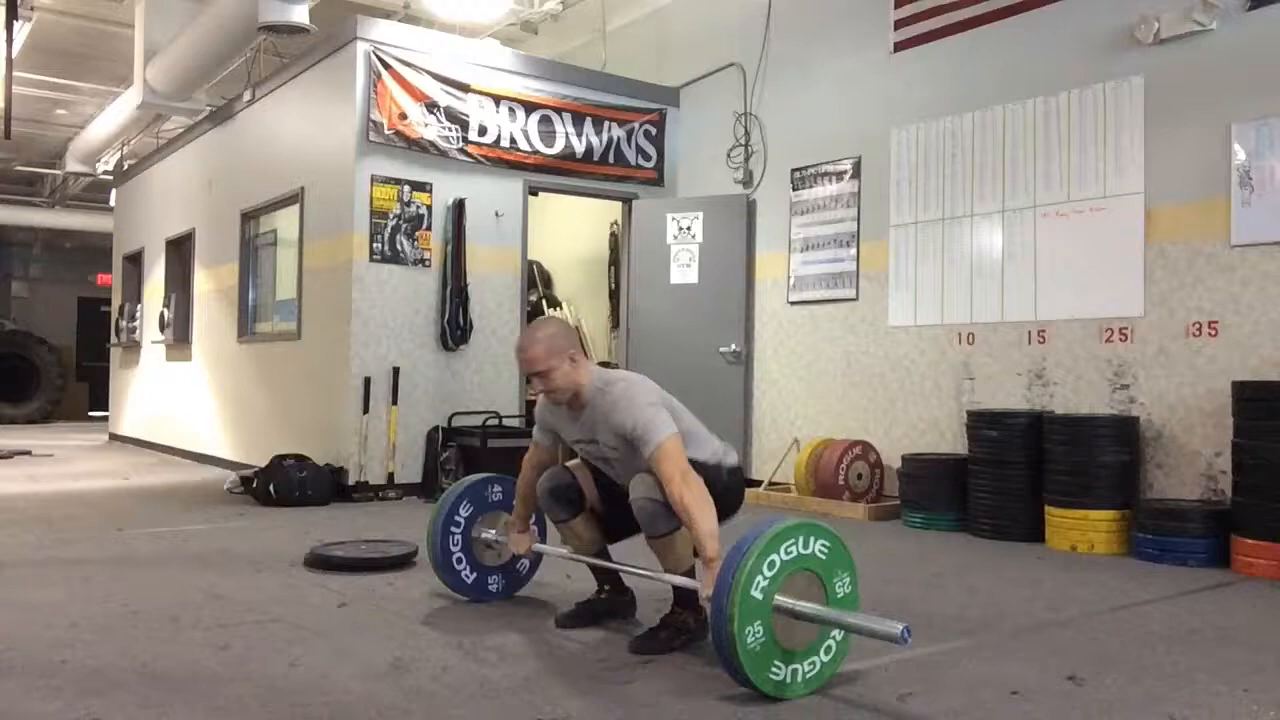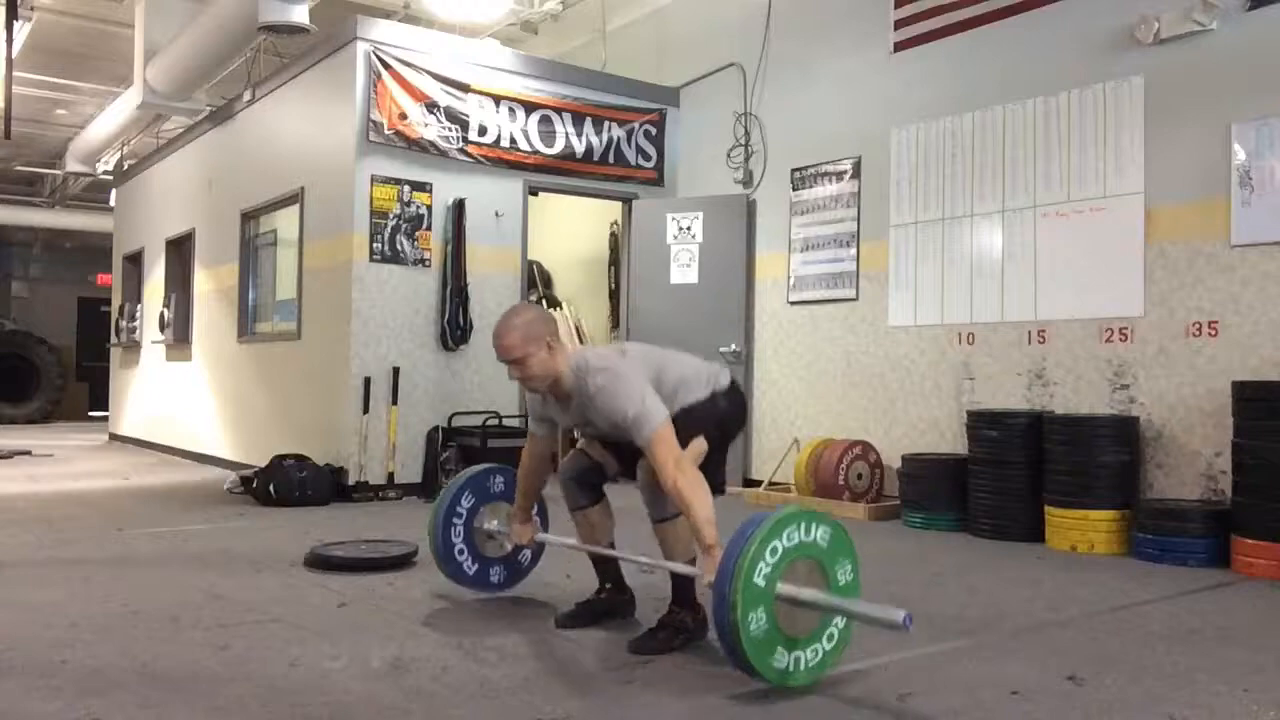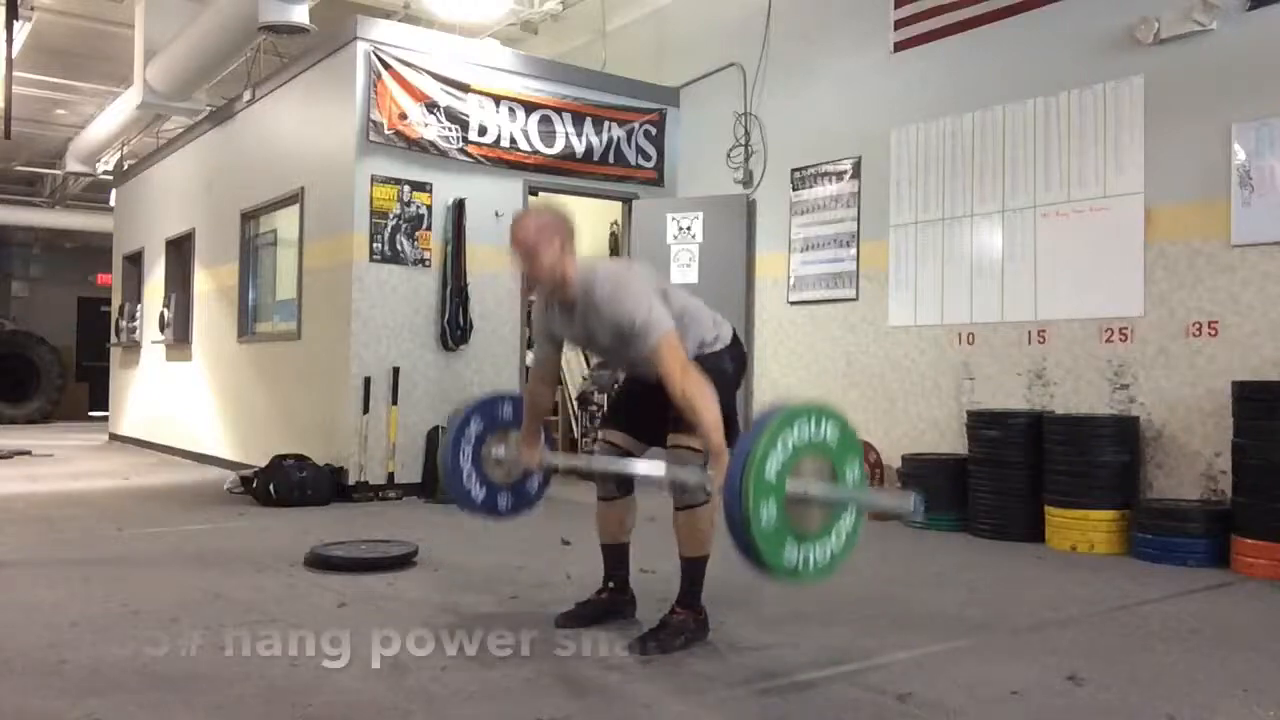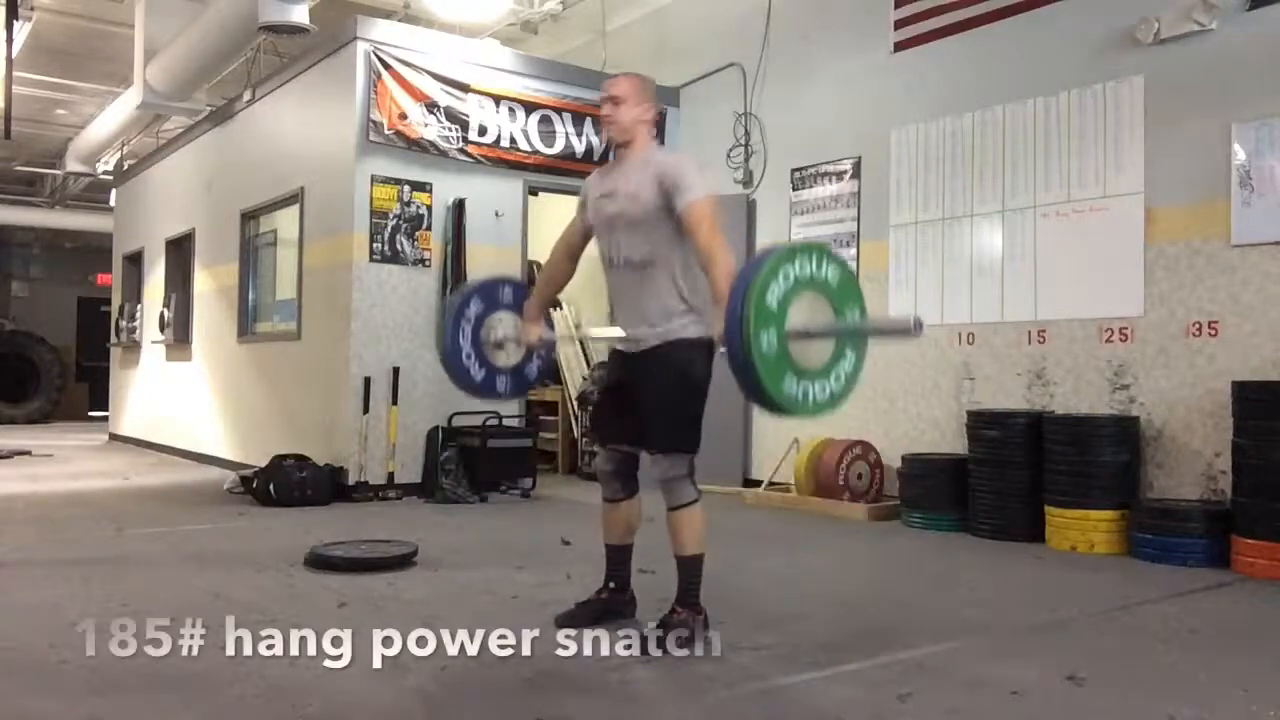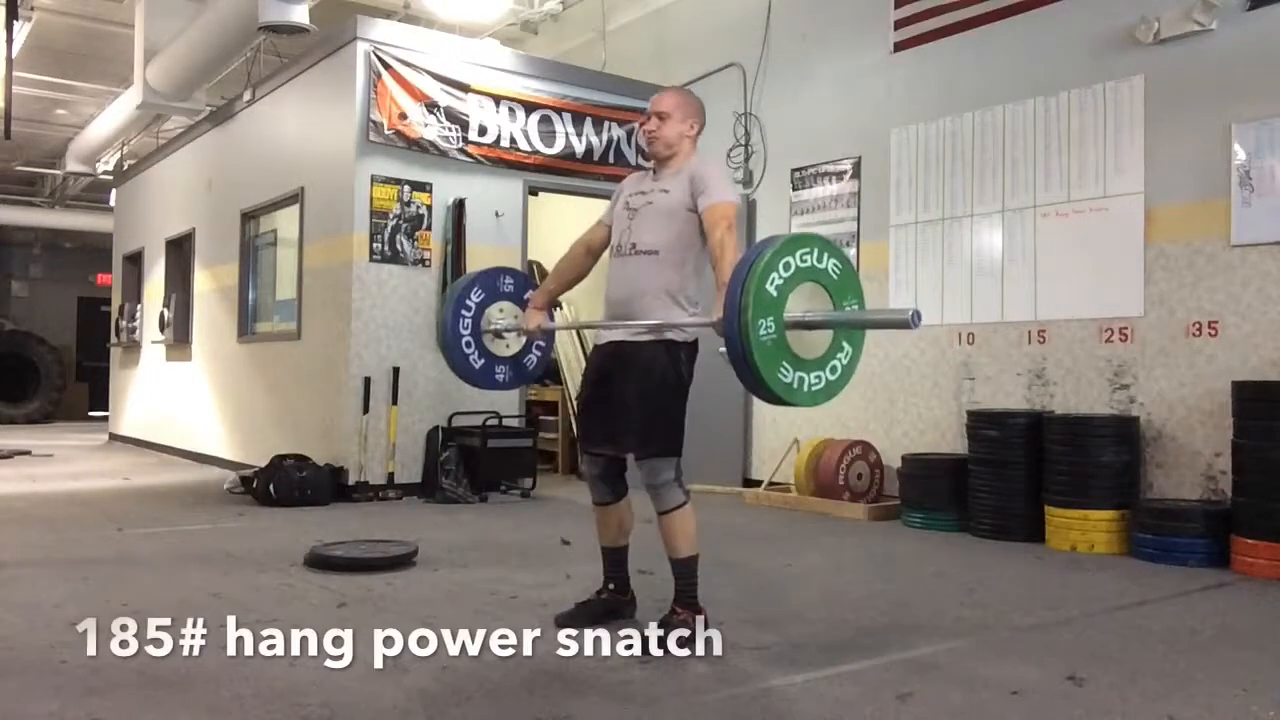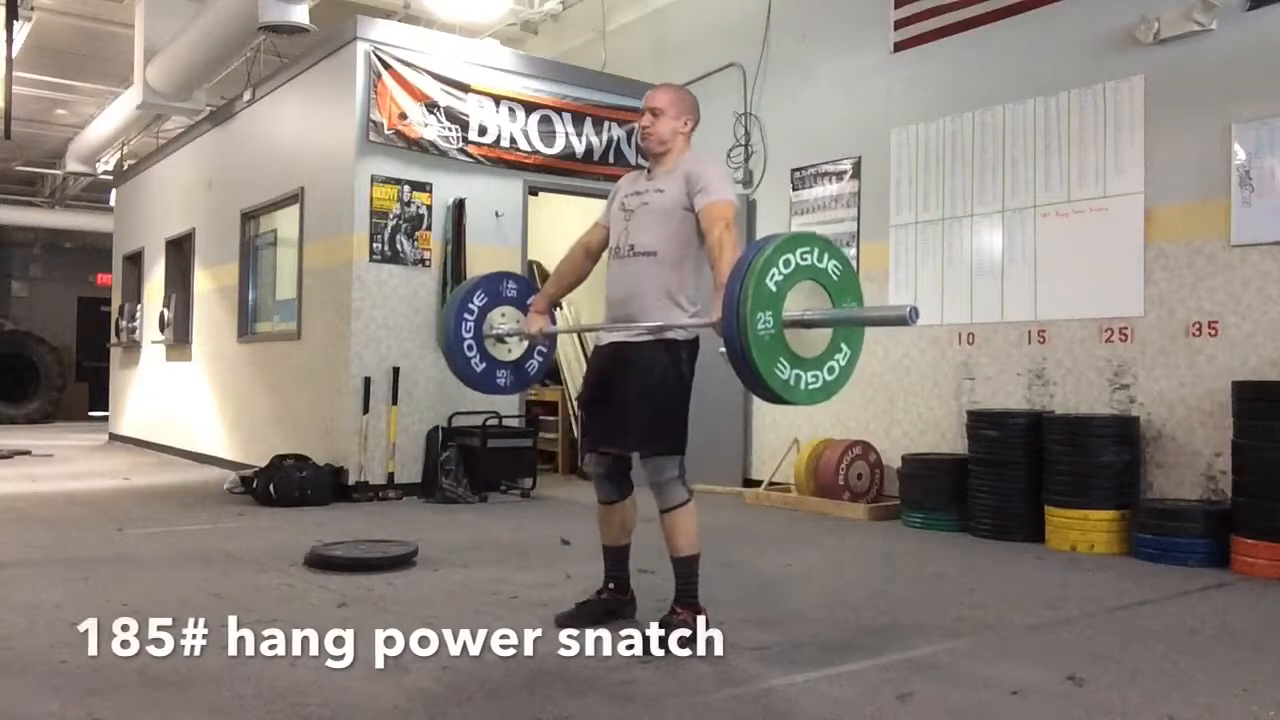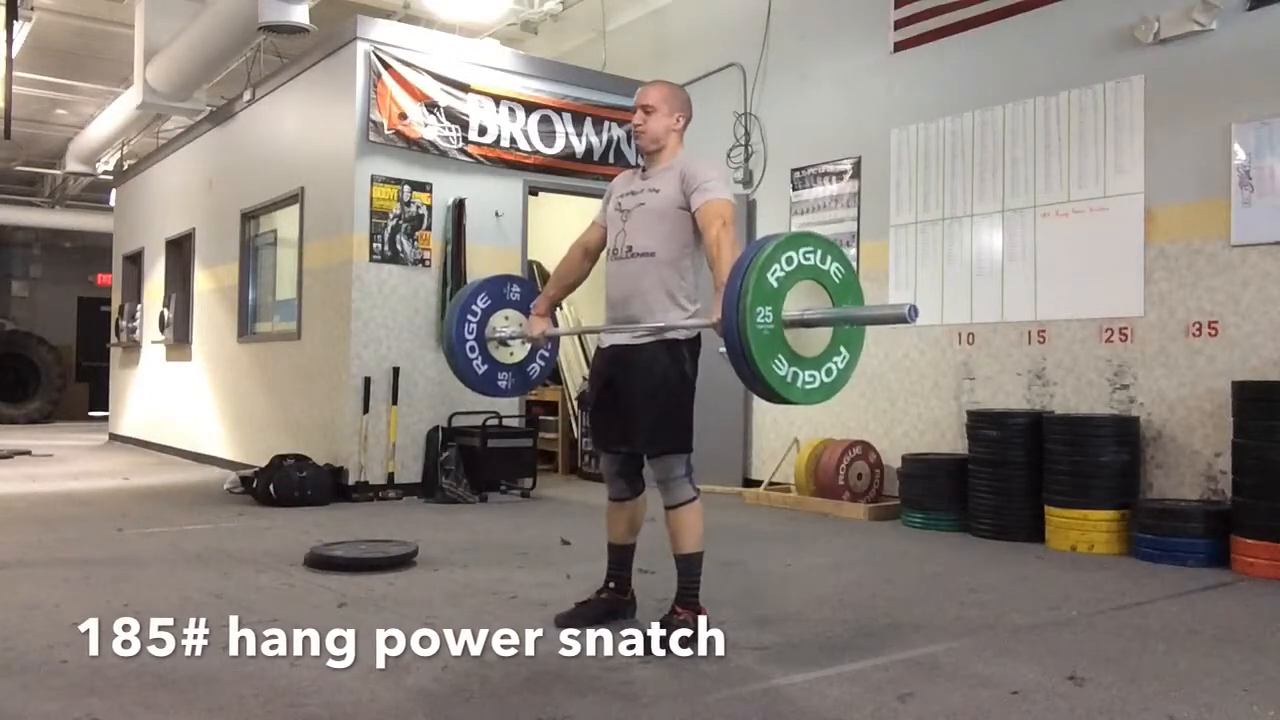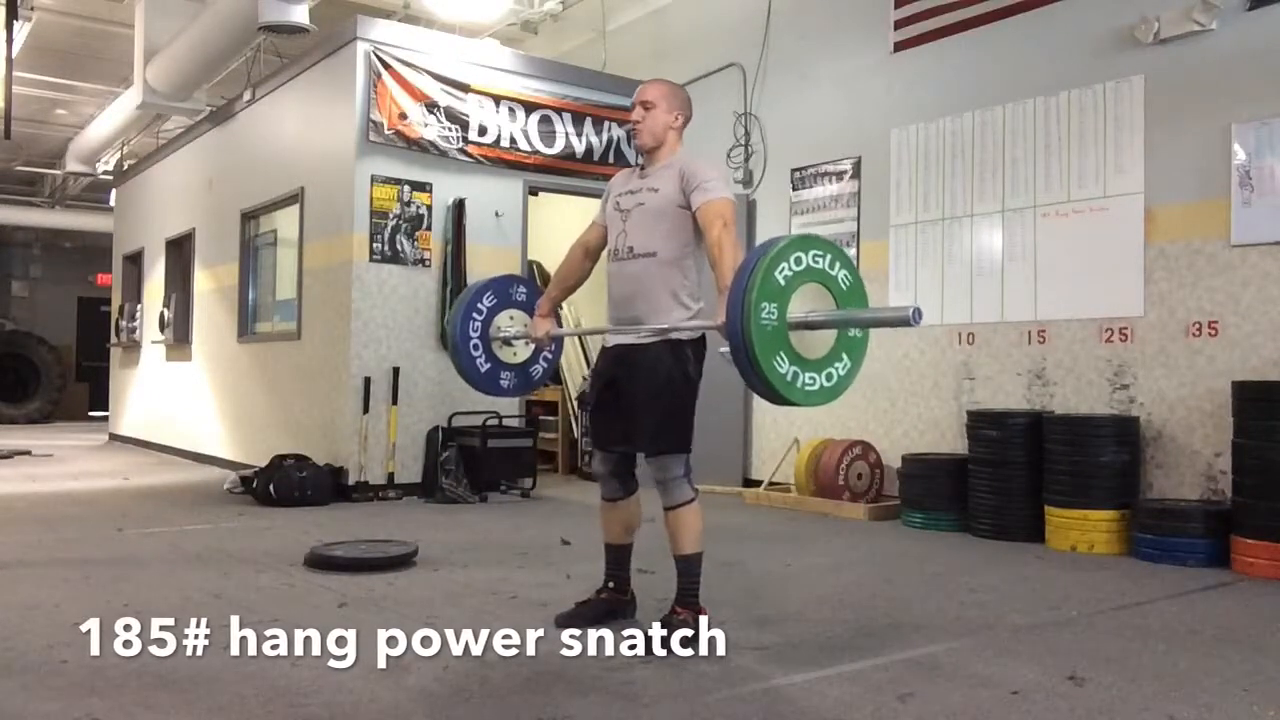
dt=0.3s
person 1, frame 1
left shoulder: (628, 398)
right shoulder: (551, 407)
left elbow: (680, 484)
right elbow: (534, 465)
left wrist: (713, 563)
right wrist: (519, 526)
left hip: (714, 475)
left knee: (647, 492)
right knee: (553, 487)
left ankle: (688, 612)
right ankle: (612, 592)
person 1, frame 2
left shoulder: (612, 382)
right shoulder: (541, 393)
left elbow: (675, 470)
right elbow: (535, 456)
left wrist: (712, 550)
right wrist: (521, 516)
left hip: (710, 400)
right hip: (654, 414)
left knee: (654, 475)
right knee: (576, 472)
left ankle: (686, 612)
right ankle: (613, 591)
person 1, frame 3
left shoulder: (618, 293)
right shoulder: (548, 308)
left elbow: (684, 377)
right elbow: (541, 380)
left wrist: (720, 458)
right wrist: (529, 443)
left hip: (710, 352)
right hip: (645, 371)
left knee: (684, 460)
right knee: (607, 458)
left ankle: (690, 611)
right ankle: (614, 590)
person 1, frame 4
left shoulder: (669, 167)
right shoulder: (597, 183)
left elbow: (709, 233)
right elbow: (566, 252)
left wrist: (729, 309)
right wrist: (533, 315)
left hip: (681, 341)
right hip: (631, 346)
left knee: (672, 469)
right knee: (613, 466)
left ankle: (690, 609)
right ankle: (616, 590)
person 1, frame 5
left shoulder: (704, 176)
right shoulder: (632, 186)
left elbow: (723, 232)
right elbow: (589, 246)
left wrist: (728, 299)
right wrist: (539, 301)
left hip: (662, 343)
right hip: (610, 342)
left knee: (659, 473)
right knee: (599, 468)
left ankle: (688, 609)
right ankle: (616, 591)
person 1, frame 6
left shoulder: (700, 174)
right shoulder: (626, 185)
left elbow: (721, 231)
right elbow: (587, 248)
left wrist: (726, 298)
right wrist: (541, 304)
left hip: (662, 343)
right hip: (611, 343)
left knee: (663, 471)
right knee: (604, 468)
left ankle: (689, 608)
right ankle: (616, 591)
person 1, frame 7
left shoulder: (695, 175)
right shoulder: (621, 186)
left elbow: (719, 230)
right elbow: (584, 250)
left wrist: (725, 298)
right wrist: (541, 309)
left hip: (664, 344)
right hip: (614, 345)
left knee: (671, 472)
right knee: (618, 472)
left ankle: (689, 607)
right ankle: (616, 591)
person 1, frame 8
left shoulder: (695, 173)
right shoulder: (620, 184)
left elbow: (721, 230)
right elbow: (586, 249)
left wrist: (729, 298)
right wrist: (545, 308)
left hip: (669, 344)
right hip: (618, 344)
left knee: (670, 472)
right knee: (611, 470)
left ankle: (689, 608)
right ankle: (616, 590)
